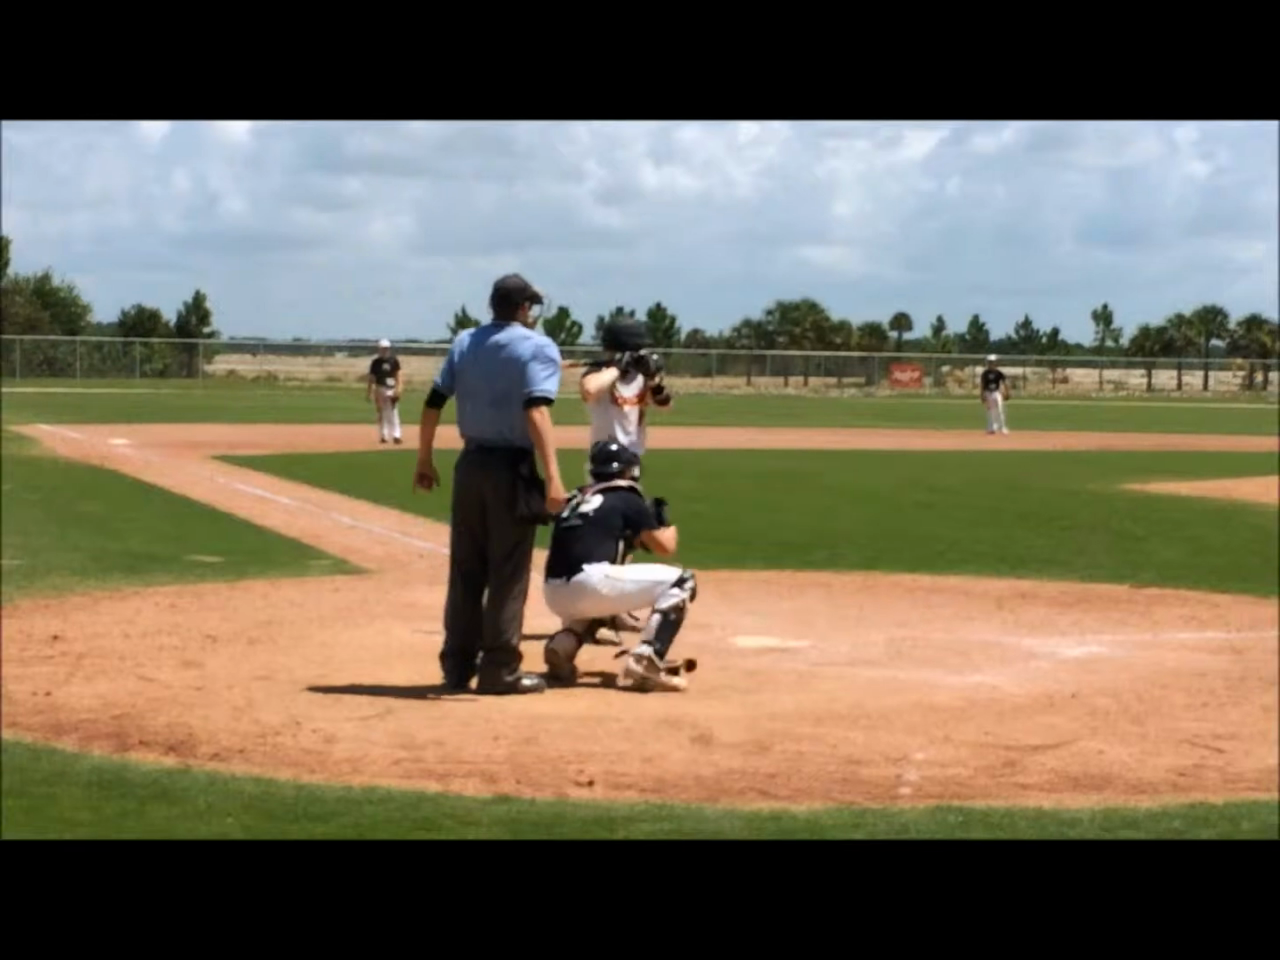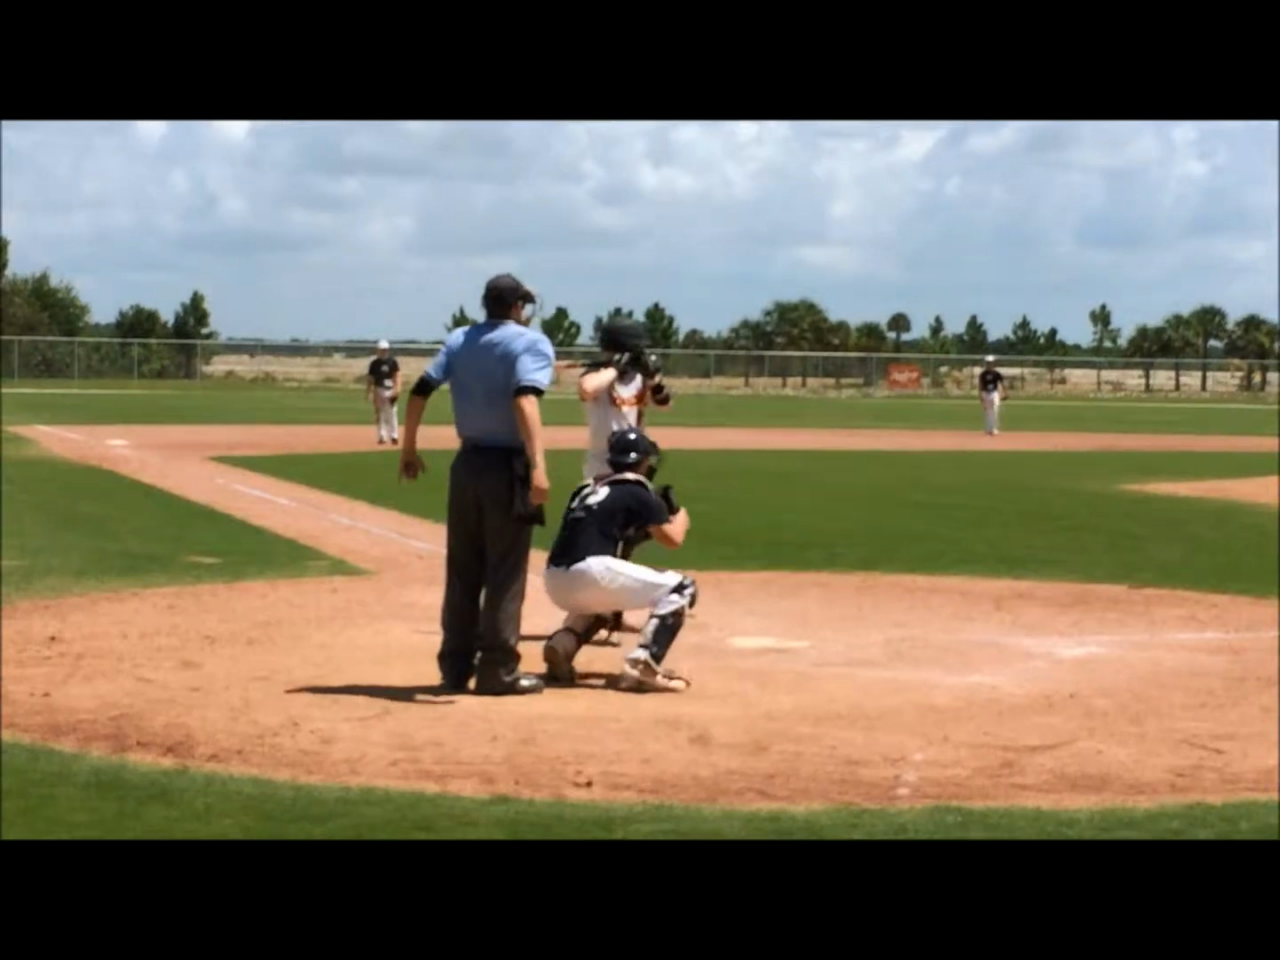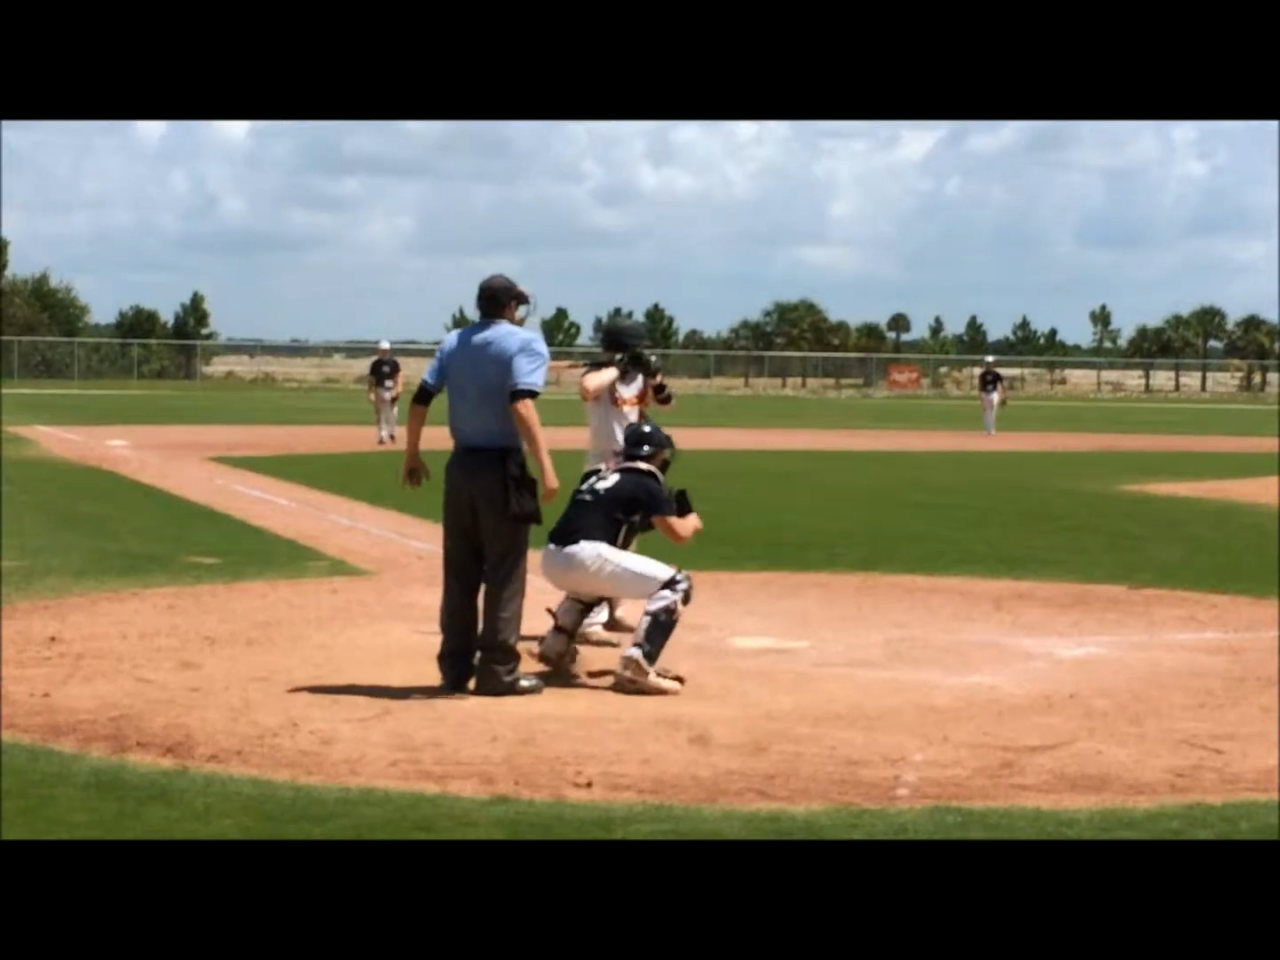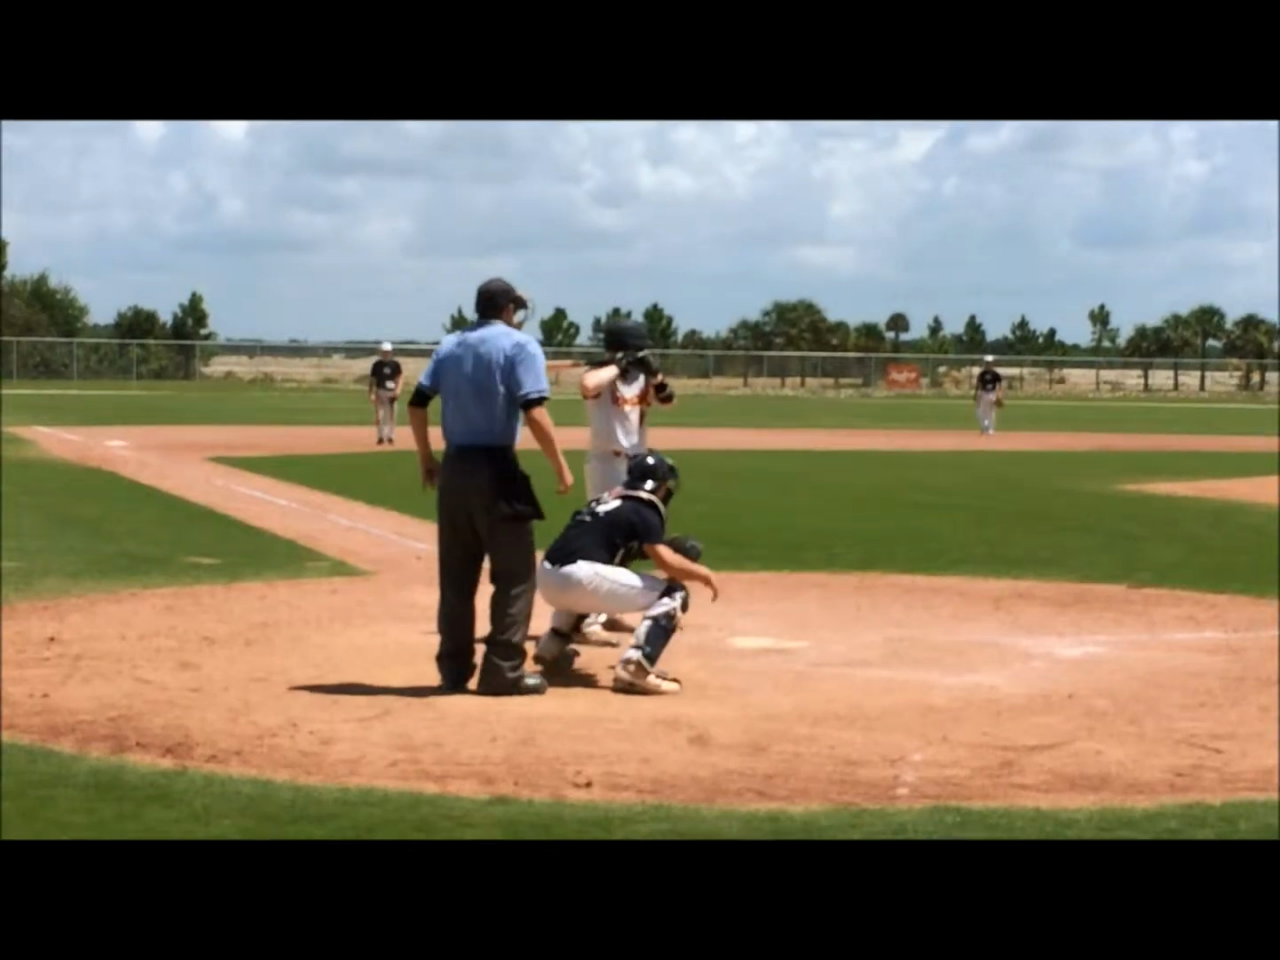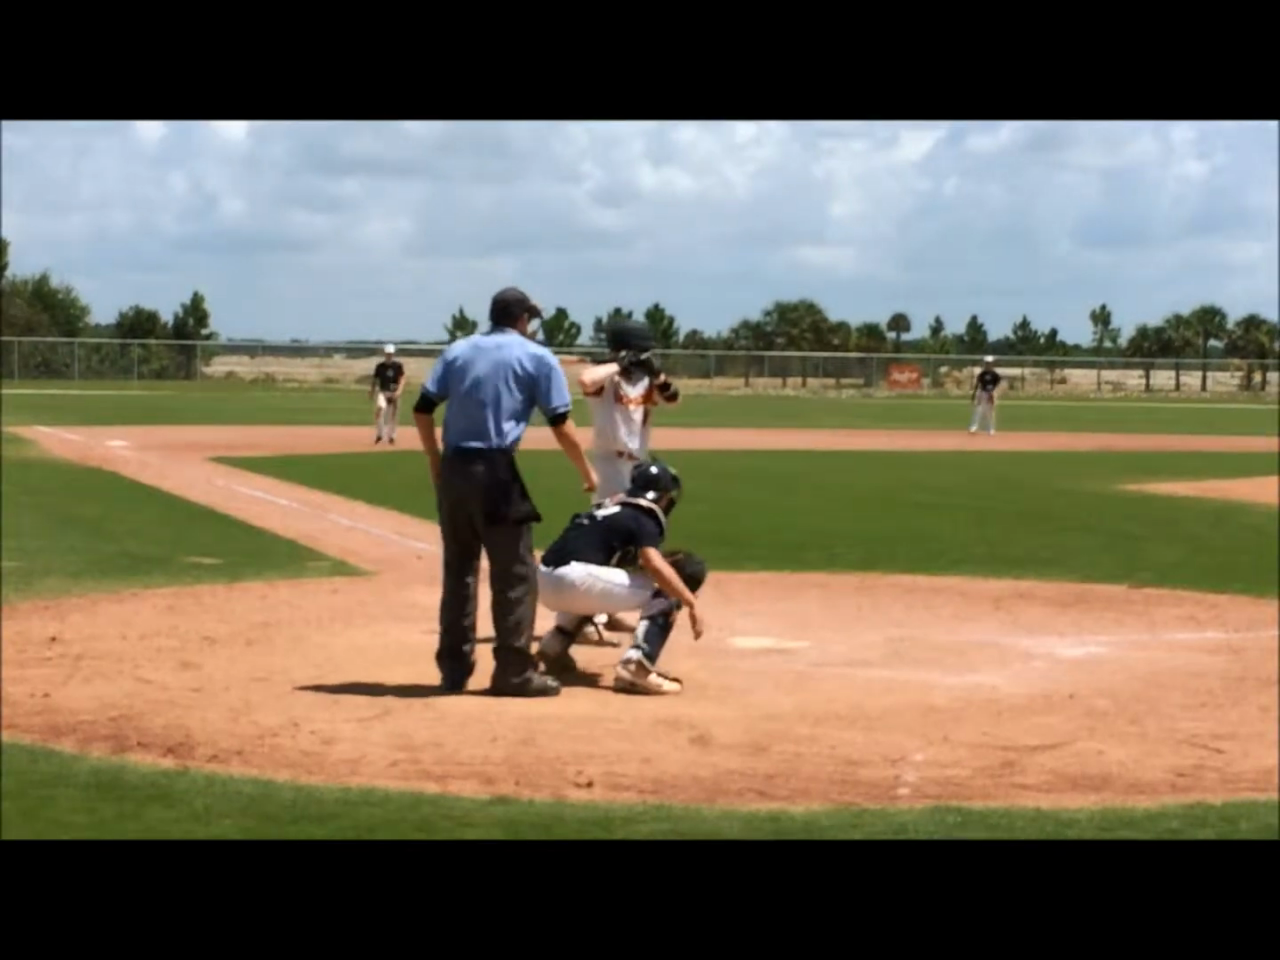
dt=0.2s
person 1, frame 1
left shoulder: (464, 343)
right shoulder: (538, 347)
left elbow: (434, 403)
right elbow: (536, 412)
left wrist: (424, 460)
right wrist: (553, 476)
left hip: (470, 465)
right hip: (512, 468)
left knee: (466, 570)
right knee: (508, 574)
left ankle: (457, 665)
right ankle: (499, 671)
person 1, frame 2
left shoulder: (458, 340)
right shoulder: (532, 342)
left elbow: (420, 391)
right elbow: (526, 400)
left wrist: (409, 448)
right wrist: (538, 466)
left hip: (467, 464)
right hip: (507, 467)
left knee: (462, 572)
right knee: (505, 574)
left ankle: (456, 666)
right ankle: (498, 671)
person 1, frame 3
left shoulder: (453, 342)
right shoulder: (525, 341)
left elbow: (421, 399)
right elbow: (521, 404)
left wrist: (412, 455)
right wrist: (546, 466)
left hip: (460, 465)
right hip: (501, 468)
left knee: (460, 573)
right knee: (504, 574)
left ankle: (455, 668)
right ankle: (498, 671)
person 1, frame 4
left shoulder: (449, 345)
right shoulder: (519, 344)
left elbow: (418, 403)
right elbow: (534, 412)
left wrist: (426, 458)
right wrist: (561, 467)
left hip: (453, 467)
right hip: (493, 467)
left knee: (456, 574)
right knee: (514, 572)
left ankle: (454, 669)
right ankle: (503, 670)
person 1, frame 5
left shoulder: (458, 349)
right shoulder: (537, 356)
left elbow: (423, 409)
right elbow: (561, 425)
left wrist: (435, 461)
right wrist: (587, 472)
left hip: (454, 469)
right hip: (494, 471)
left knee: (458, 570)
right knee: (515, 574)
left ankle: (453, 668)
right ankle: (514, 672)
person 2, frame 1
left shoulder: (640, 374)
right shoulder: (598, 371)
left elbow: (663, 402)
right elbow: (589, 389)
left wrist: (654, 375)
right wrist: (618, 366)
person 2, frame 2
left shoulder: (638, 375)
right shoulder: (597, 373)
left elbow: (663, 401)
right elbow: (586, 389)
left wrist: (653, 376)
right wrist: (616, 367)
right hip: (604, 464)
left knee: (625, 538)
left ankle: (612, 610)
person 2, frame 3
left shoulder: (638, 376)
right shoulder: (599, 373)
left elbow: (665, 400)
right elbow: (588, 388)
left wrist: (654, 374)
right wrist: (618, 366)
right hip: (605, 466)
left knee: (624, 542)
left ankle: (609, 612)
right ankle: (590, 621)
person 2, frame 4
left shoulder: (639, 376)
right shoulder: (600, 372)
left elbow: (666, 399)
right elbow: (587, 386)
left wrist: (654, 373)
right wrist: (618, 365)
right hip: (606, 466)
left ankle: (606, 612)
right ankle: (589, 621)
person 2, frame 5
left shoulder: (643, 377)
right shoulder: (604, 374)
left elbow: (672, 397)
right elbow: (585, 380)
left wrist: (657, 374)
right wrist: (619, 364)
left hip: (637, 467)
right hip: (610, 465)
left ankle: (608, 611)
right ankle: (591, 619)
person 3, frame 1
left shoulder: (572, 501)
right shoulder: (628, 499)
right elbow: (664, 546)
left wrist: (633, 538)
right wrist: (670, 529)
left hip: (555, 594)
right hip: (590, 584)
right knee: (681, 581)
left ankle: (564, 644)
right ankle: (645, 662)
person 3, frame 2
left shoulder: (587, 490)
right shoulder: (636, 492)
right elbow: (672, 539)
right wrist: (681, 516)
left hip: (556, 582)
right hip: (589, 575)
left knee: (601, 599)
right knee: (682, 588)
left ankle: (564, 643)
right ankle: (642, 665)
person 3, frame 3
left shoulder: (601, 475)
right shoulder: (646, 483)
right elbow: (679, 533)
left wrist: (653, 514)
right wrist: (693, 519)
left hip: (553, 560)
right hip: (583, 558)
right knee: (675, 585)
left ankle: (556, 643)
right ankle: (636, 666)
person 3, frame 4
left shoulder: (606, 500)
right shoulder: (644, 512)
right elbow: (665, 561)
right wrist: (703, 573)
left hip: (549, 577)
right hip: (578, 577)
right knee: (672, 595)
left ankle: (552, 647)
right ankle: (636, 667)
person 3, frame 5
left shoulder: (609, 509)
right shoulder: (643, 520)
right elbow: (655, 565)
right wrist: (692, 603)
left hip: (546, 581)
right hip: (573, 580)
right knee: (666, 593)
left ankle: (555, 646)
right ankle: (636, 667)
